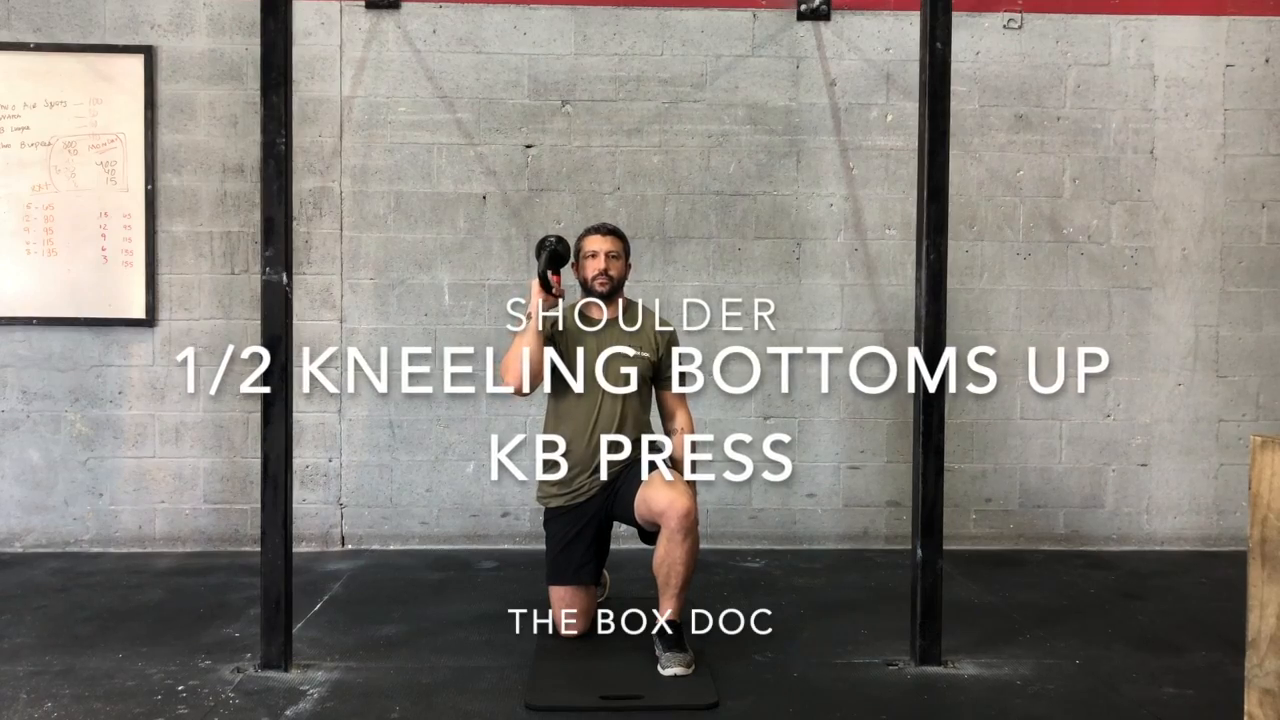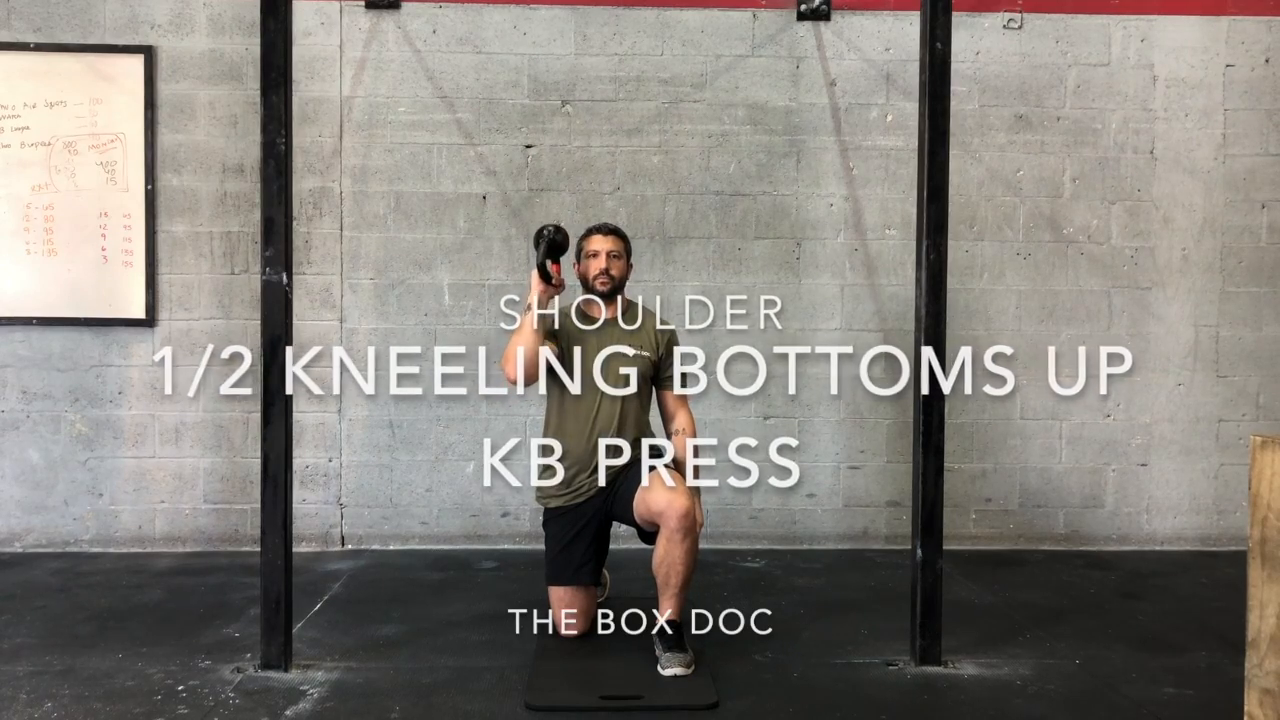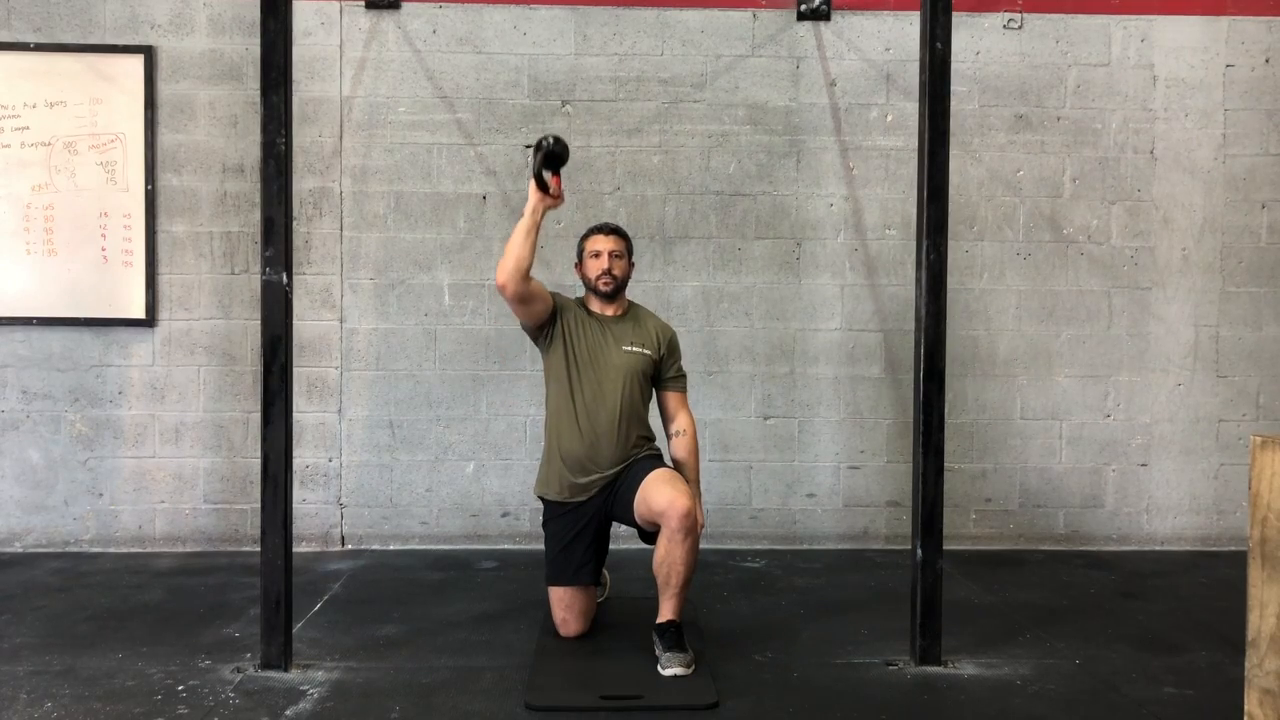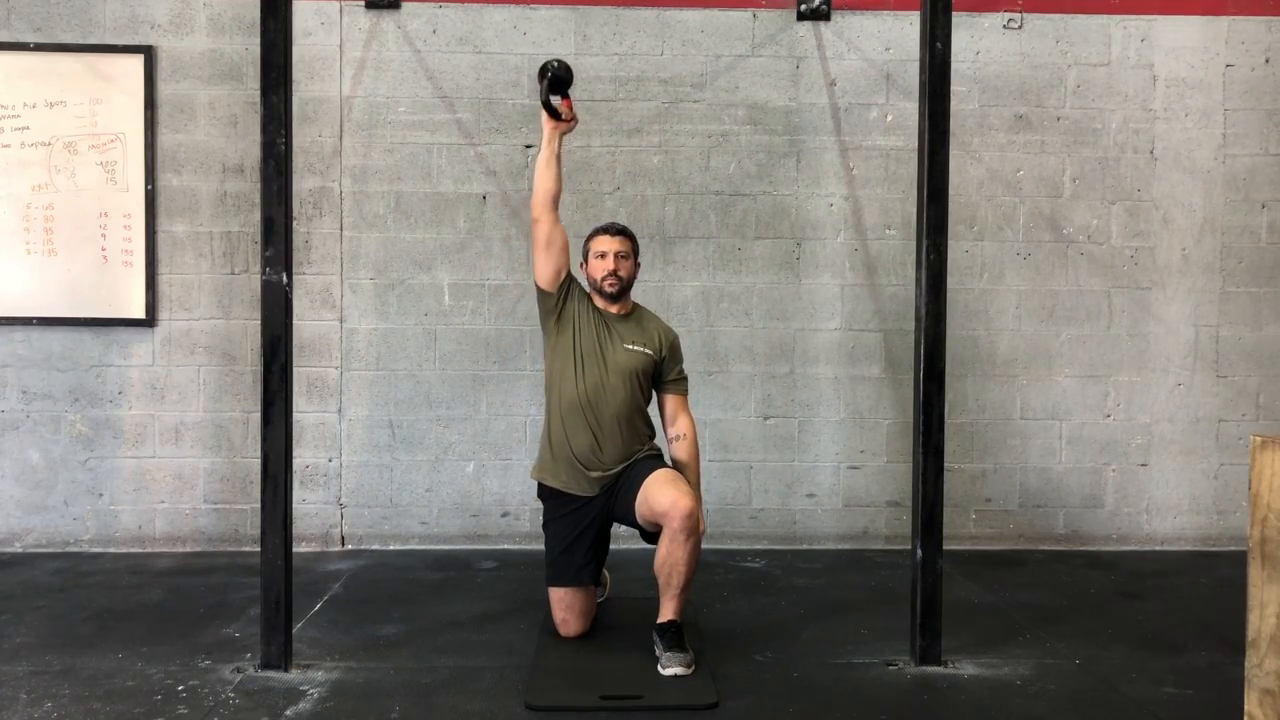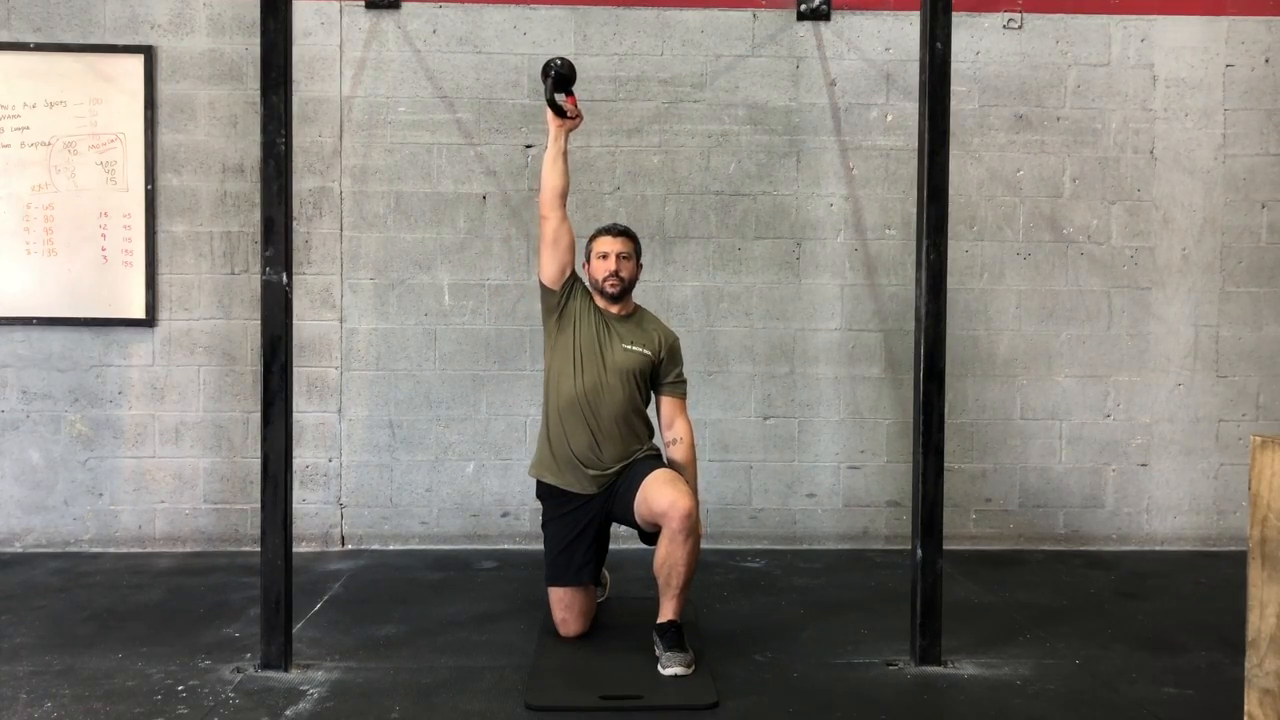
dt=1s
person 1, frame 1
left shoulder: (656, 331)
right shoulder: (554, 324)
left elbow: (676, 414)
right elbow: (516, 383)
left wrist: (687, 484)
right wrist: (536, 308)
left hip: (632, 468)
right hip: (568, 486)
left knee: (680, 509)
right knee: (571, 627)
left ankle: (668, 627)
right ankle: (593, 580)
person 1, frame 2
left shoulder: (656, 331)
right shoulder: (556, 323)
left elbow: (677, 416)
right elbow: (516, 372)
left wrist: (691, 487)
right wrist: (538, 299)
left hip: (632, 469)
right hip: (569, 485)
left knee: (678, 510)
right knee: (571, 627)
left ankle: (668, 626)
right ankle: (593, 580)
person 1, frame 3
left shoulder: (657, 332)
right shoulder: (556, 317)
left elbow: (678, 419)
right elbow: (508, 282)
left wrist: (694, 493)
right wrist: (535, 208)
left hip: (634, 468)
right hip: (568, 486)
left knee: (679, 510)
right knee: (571, 627)
left ankle: (667, 627)
right ankle: (594, 578)
person 1, frame 4
left shoulder: (659, 336)
right shoulder: (562, 307)
left elbow: (678, 422)
right elbow: (543, 216)
left wrist: (695, 497)
right wrist: (552, 137)
left hip: (635, 469)
right hip: (568, 484)
left knee: (680, 512)
right knee: (571, 626)
left ankle: (667, 626)
right ankle: (593, 576)
person 1, frame 5
left shoulder: (660, 339)
right shoulder: (565, 305)
left elbow: (675, 425)
right elbow: (551, 214)
left wrist: (692, 499)
right wrist: (558, 135)
left hip: (633, 470)
right hip: (566, 483)
left knee: (680, 512)
right knee: (571, 626)
left ankle: (668, 627)
right ankle: (593, 575)
